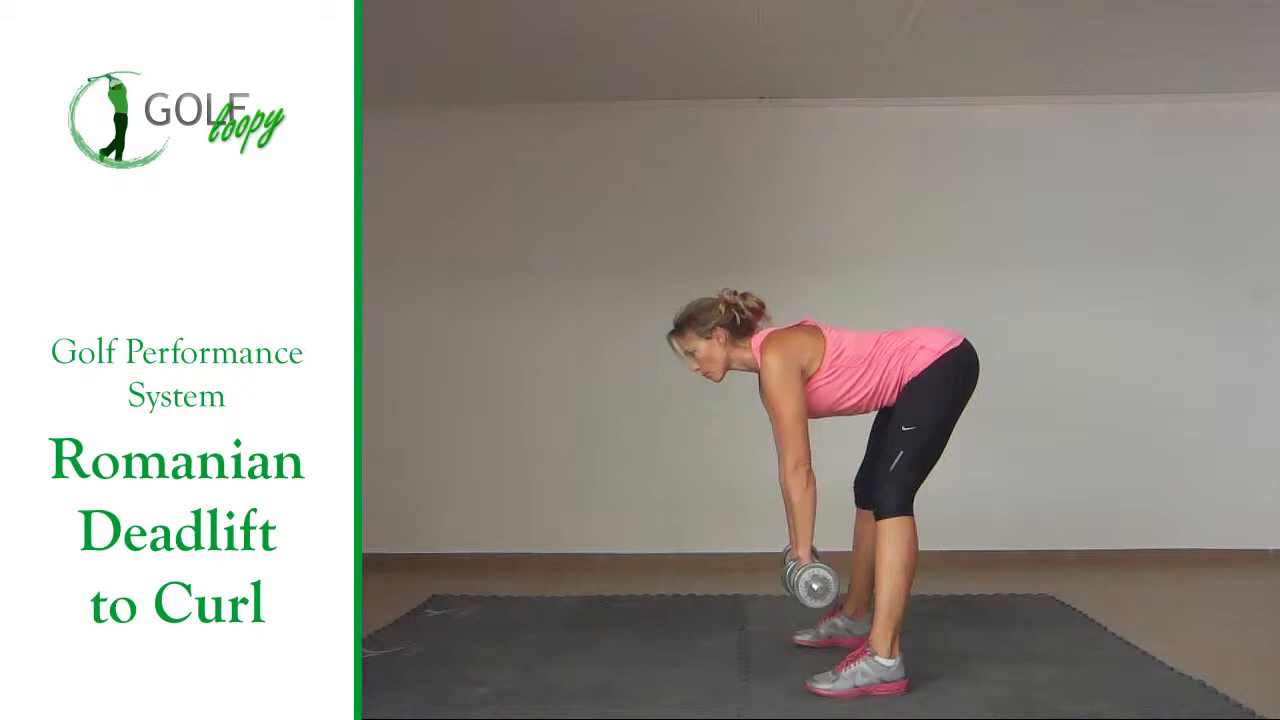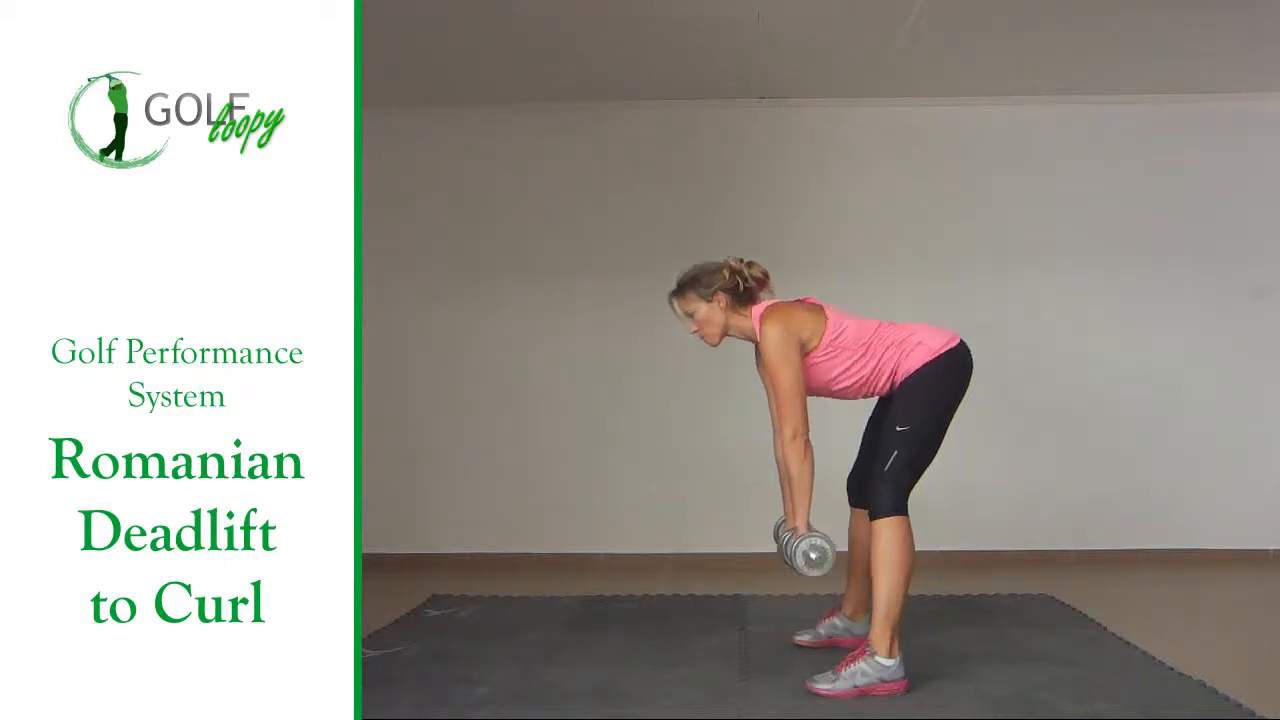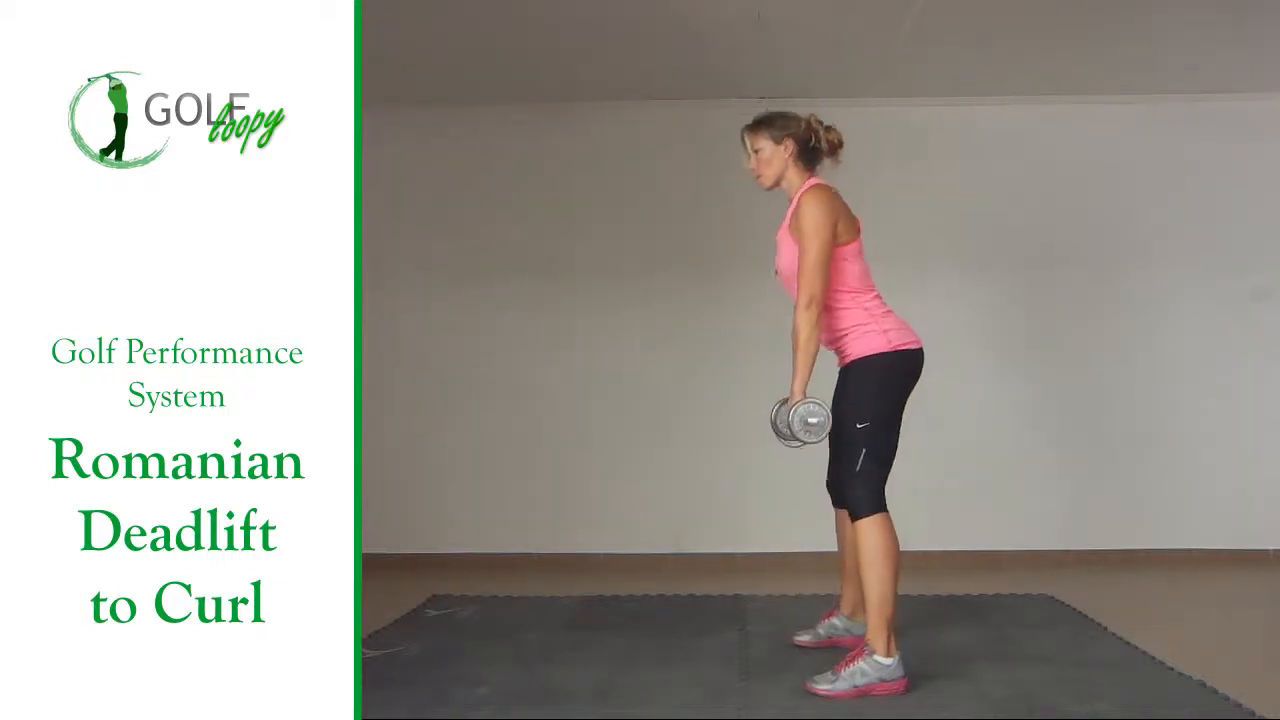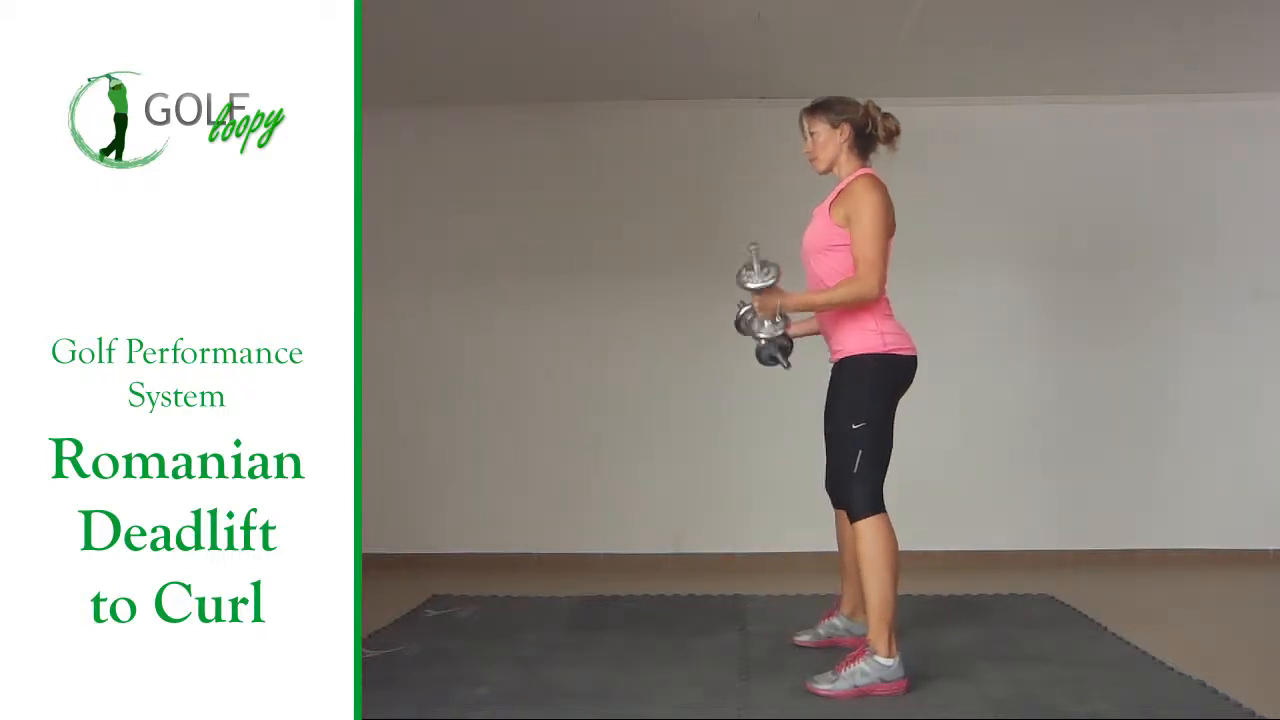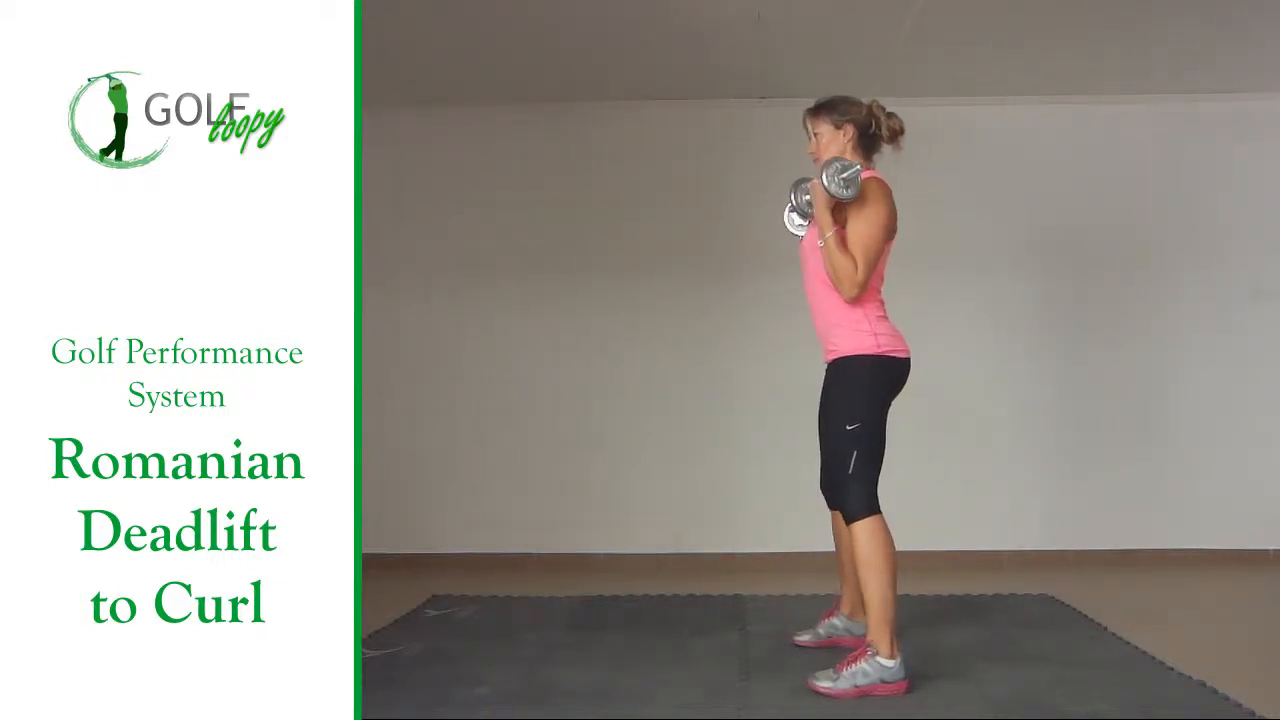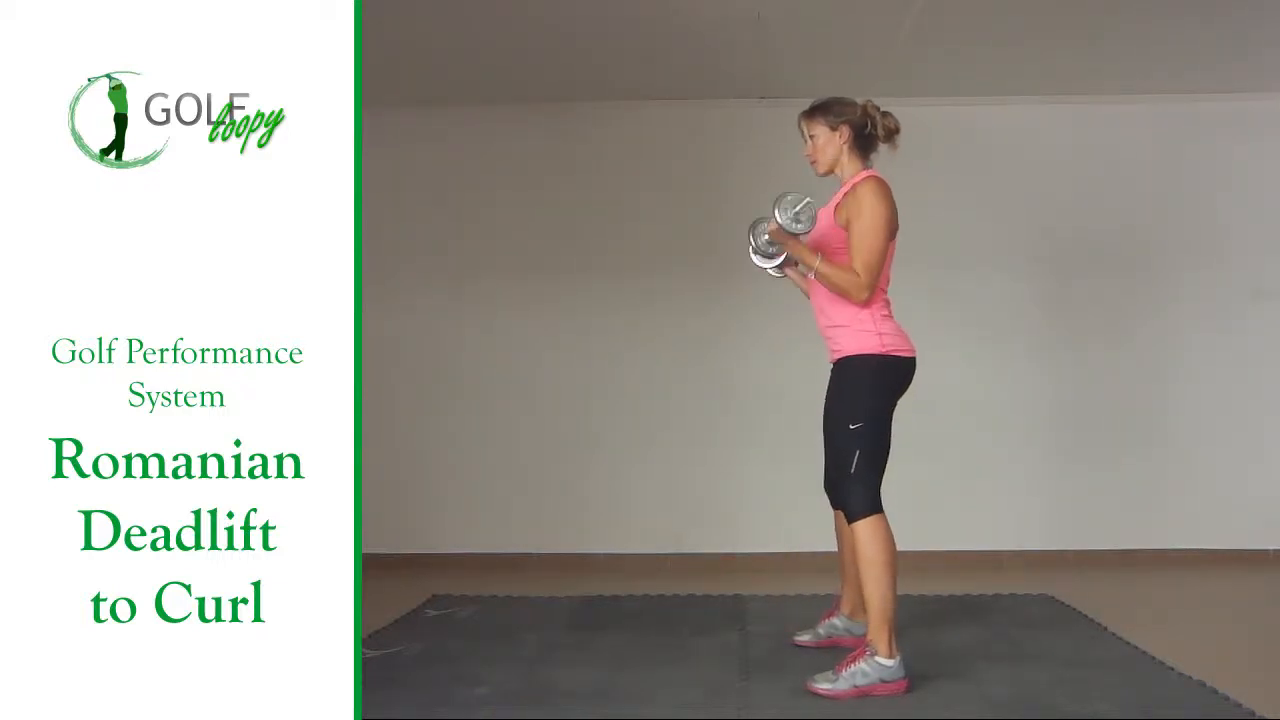
dt=0.7s
person 1, frame 1
left shoulder: (776, 355)
right shoulder: (770, 365)
left elbow: (799, 468)
right elbow: (789, 466)
left wrist: (804, 552)
right wrist: (797, 545)
left hip: (940, 365)
right hip: (920, 372)
left knee: (889, 494)
right knee: (869, 490)
left ankle: (883, 660)
right ankle: (854, 618)
person 1, frame 2
left shoulder: (775, 325)
right shoulder: (764, 344)
left elbow: (798, 438)
right elbow: (783, 439)
left wrist: (801, 522)
right wrist: (791, 516)
left hip: (936, 364)
right hip: (912, 373)
left knee: (885, 495)
right knee: (861, 489)
left ankle: (884, 660)
right ankle: (854, 618)
person 1, frame 3
left shoulder: (815, 200)
right shoulder: (799, 212)
left elbow: (811, 304)
right elbow: (806, 308)
left wrist: (799, 391)
right wrist: (796, 392)
left hip: (881, 356)
right hip: (866, 360)
left knee: (862, 494)
right knee: (842, 488)
left ankle: (882, 658)
right ankle: (852, 616)
person 1, frame 4
left shoulder: (865, 189)
right shoulder: (843, 196)
left elbow: (868, 286)
left wrist: (793, 303)
right wrist: (794, 324)
left hip: (874, 359)
right hip: (854, 360)
left knee: (862, 495)
right knee: (843, 490)
left ankle: (882, 658)
right ankle: (852, 616)
person 1, frame 5
left shoulder: (869, 192)
right shoulder: (844, 196)
left elbow: (852, 285)
left wrist: (824, 220)
right wrist: (809, 227)
left hip: (867, 359)
right hip: (847, 360)
left knee: (857, 497)
right knee: (838, 490)
left ankle: (884, 658)
right ankle: (851, 617)
person 1, frame 6
left shoulder: (868, 191)
right shoulder: (847, 196)
left elbow: (861, 287)
left wrist: (803, 253)
right wrist: (790, 262)
left hip: (872, 360)
right hip: (854, 360)
left knee: (859, 496)
right knee: (842, 491)
left ankle: (883, 658)
right ankle: (851, 616)
